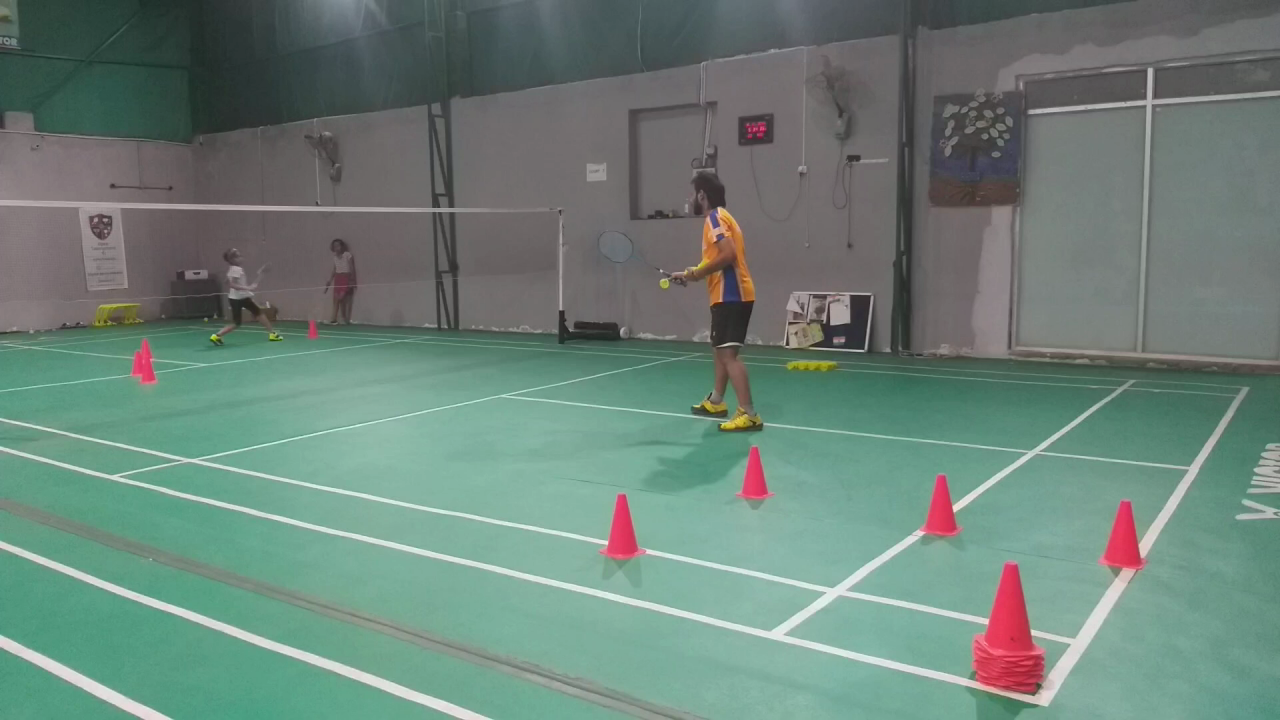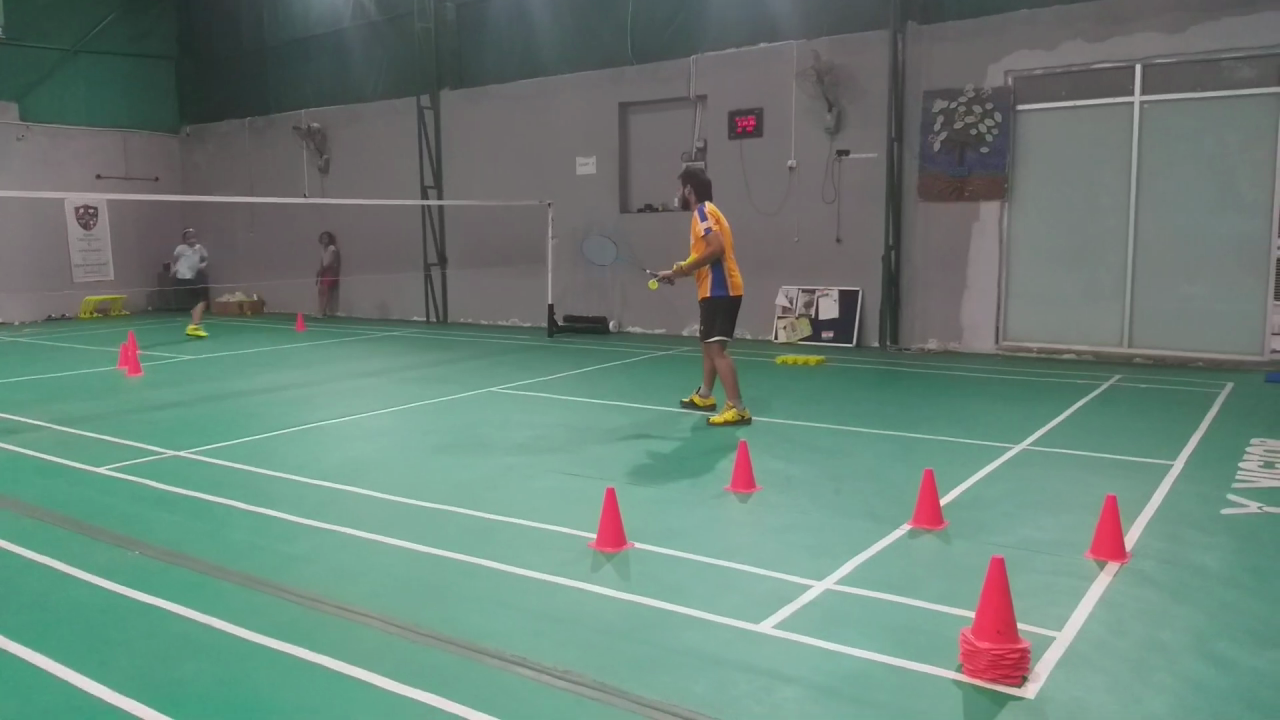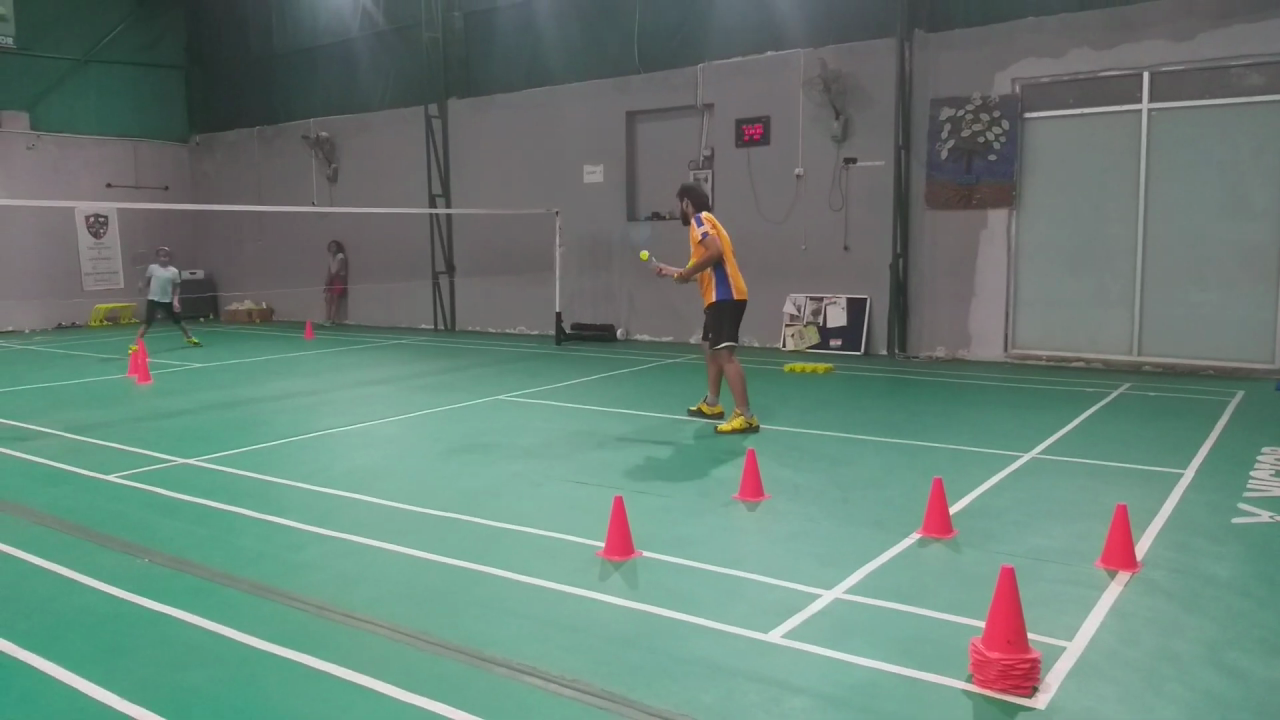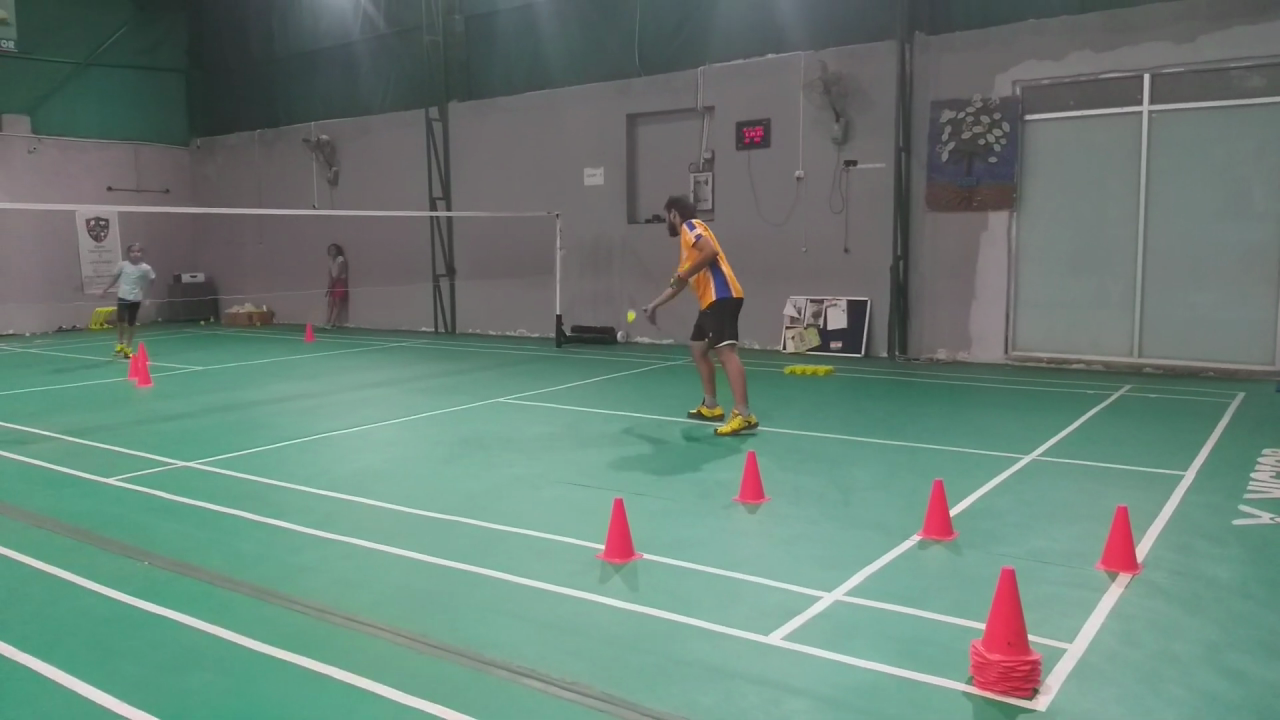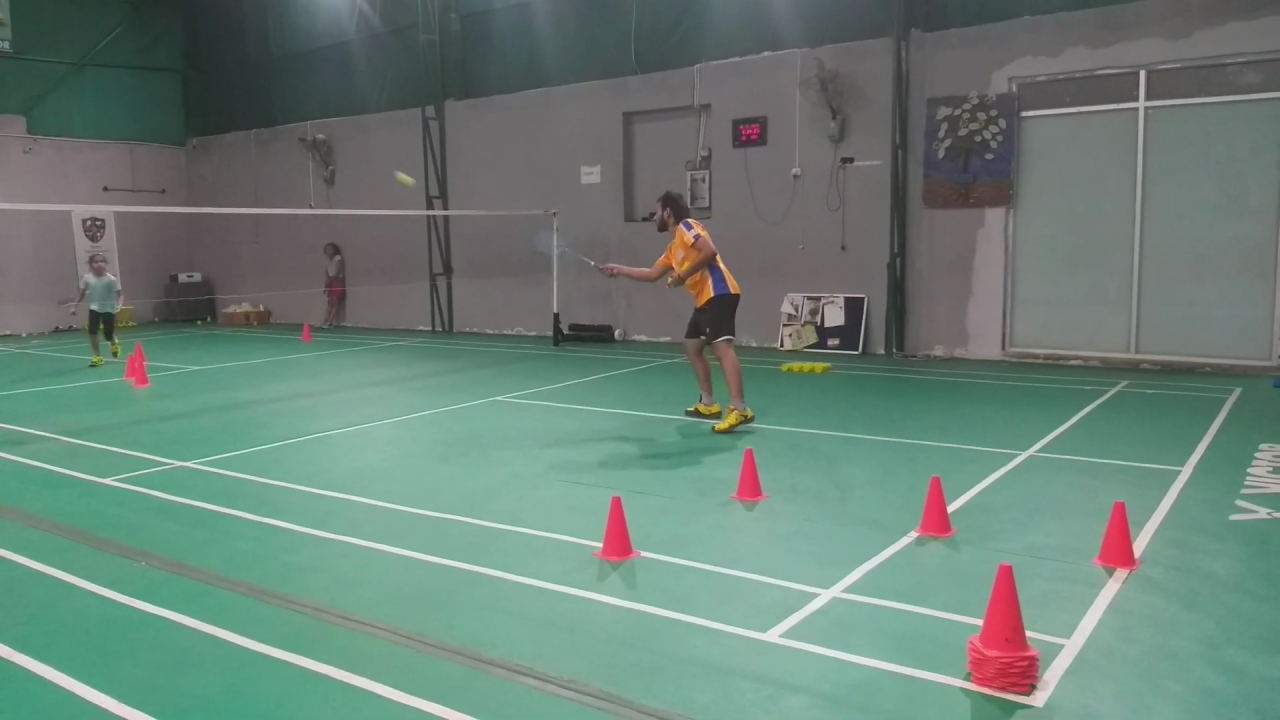
dt=0.3s
person 1, frame 1
left shoulder: (715, 218)
right shoulder: (719, 218)
left elbow: (728, 255)
left wrist: (698, 272)
right wrist: (690, 274)
left hip: (730, 297)
right hip: (728, 296)
left knee: (729, 354)
right knee: (720, 351)
left ankle: (749, 415)
right ankle: (715, 402)
person 1, frame 2
left shoulder: (703, 212)
right shoulder: (706, 212)
left elbow: (717, 249)
left wrist: (687, 267)
right wrist: (676, 272)
left hip: (719, 291)
right hip: (718, 290)
left knee: (716, 348)
right knee: (709, 345)
left ankle: (738, 409)
right ankle: (704, 396)
person 1, frame 3
left shoulder: (699, 219)
right shoulder: (704, 223)
left elbow: (715, 252)
left wrist: (687, 272)
right wrist: (672, 271)
left hip: (723, 298)
right hip: (719, 297)
left knee: (725, 355)
right knee: (711, 350)
left ankle: (745, 416)
right ankle: (711, 404)
person 1, frame 4
left shoulder: (690, 225)
right shoulder: (687, 238)
left elbow: (711, 252)
right elbow: (679, 286)
left wrist: (683, 275)
right wrist: (655, 305)
left hip: (722, 297)
right hip: (711, 300)
left knee: (726, 353)
right knee: (698, 350)
left ankle: (744, 415)
right ankle: (711, 406)
person 1, frame 5
left shoulder: (687, 226)
right shoulder: (673, 246)
left elbow: (710, 251)
right elbow: (653, 274)
left wrist: (683, 274)
right wrist: (618, 270)
left hip: (719, 294)
right hip: (705, 299)
left knee: (722, 348)
right knee: (692, 348)
left ankle: (739, 409)
right ankle: (708, 404)
